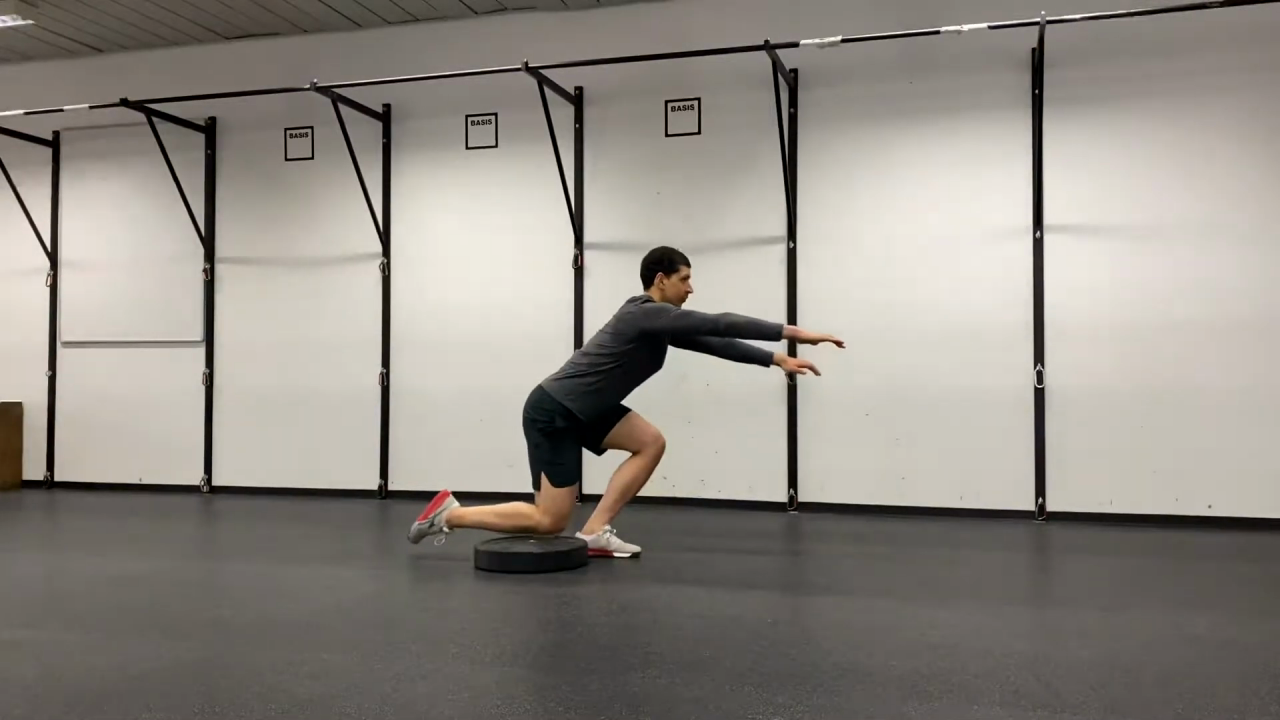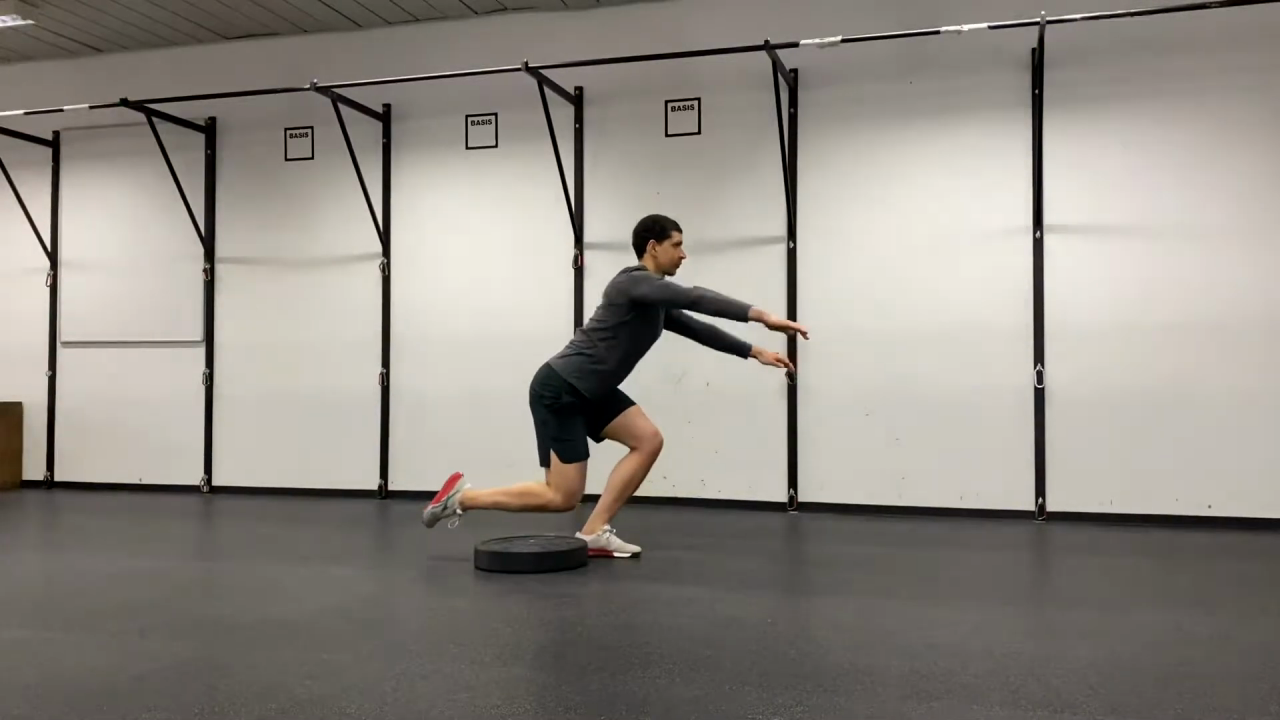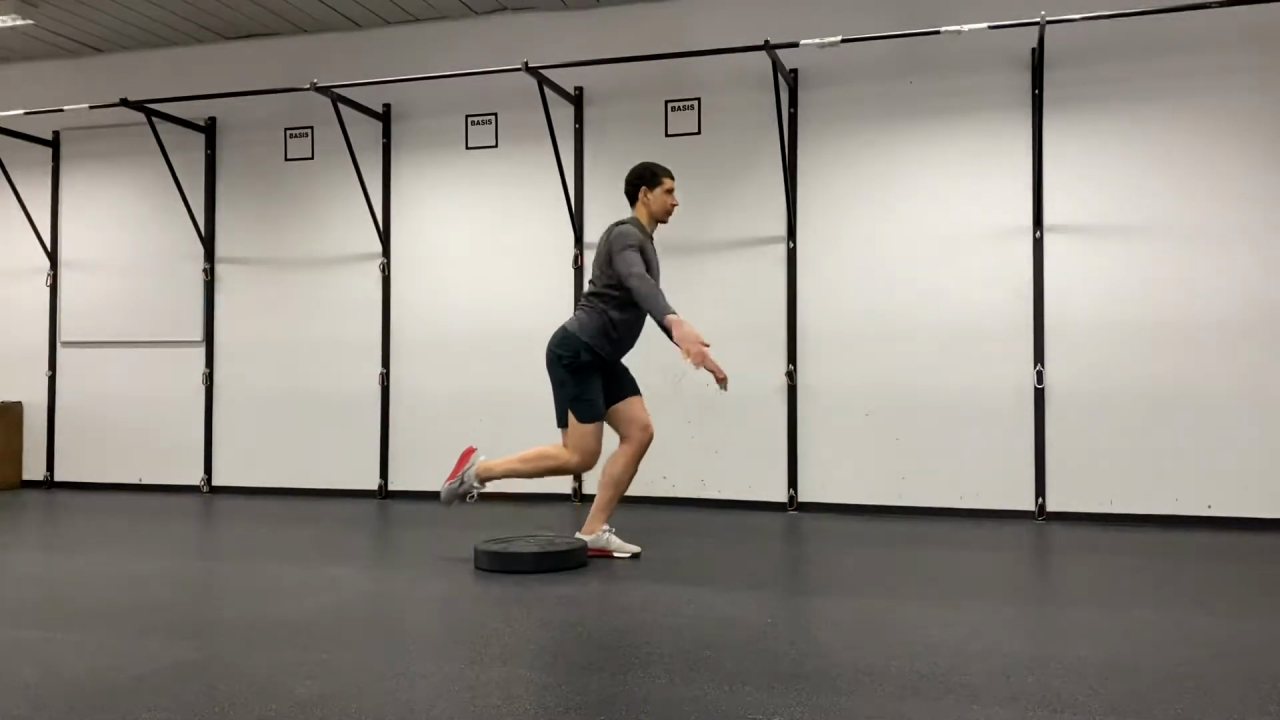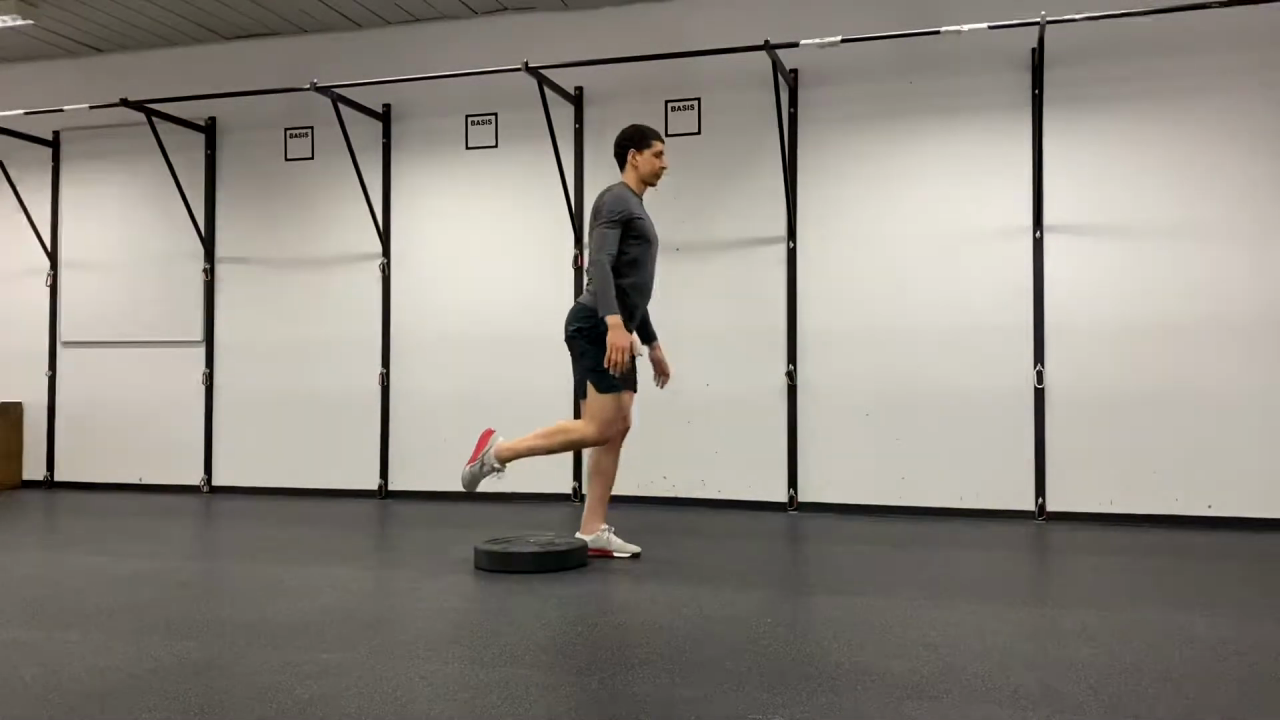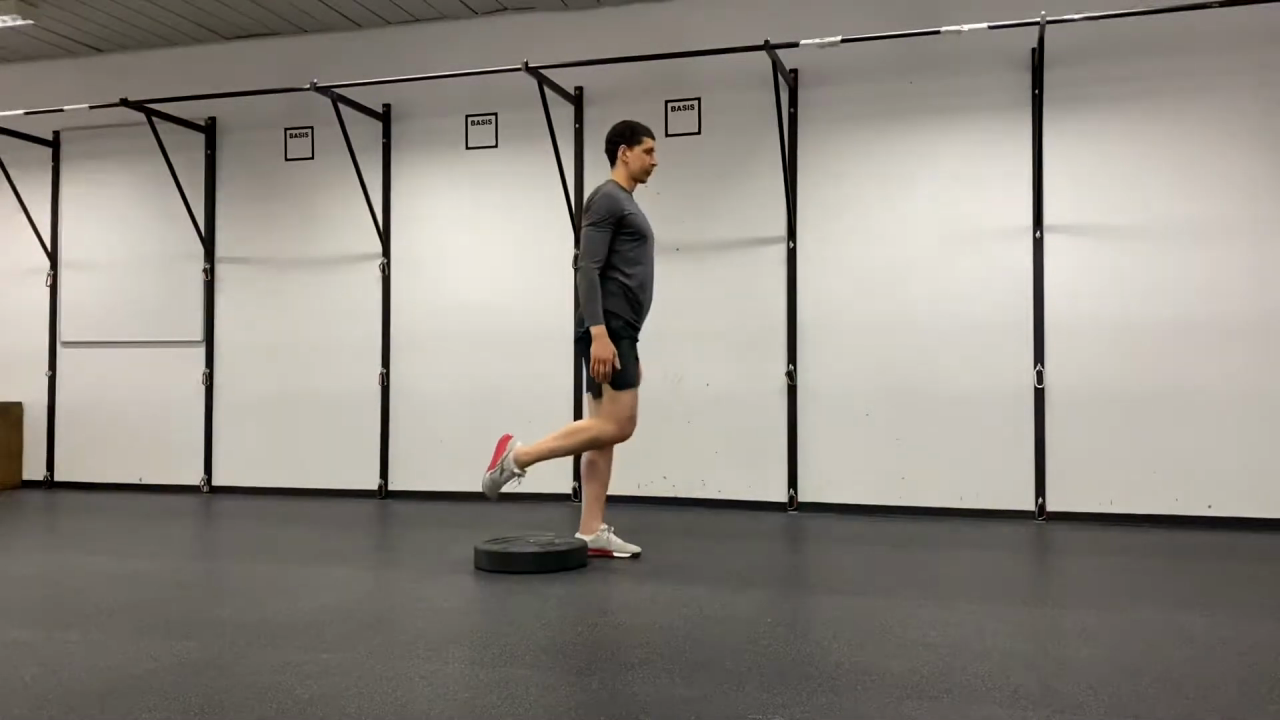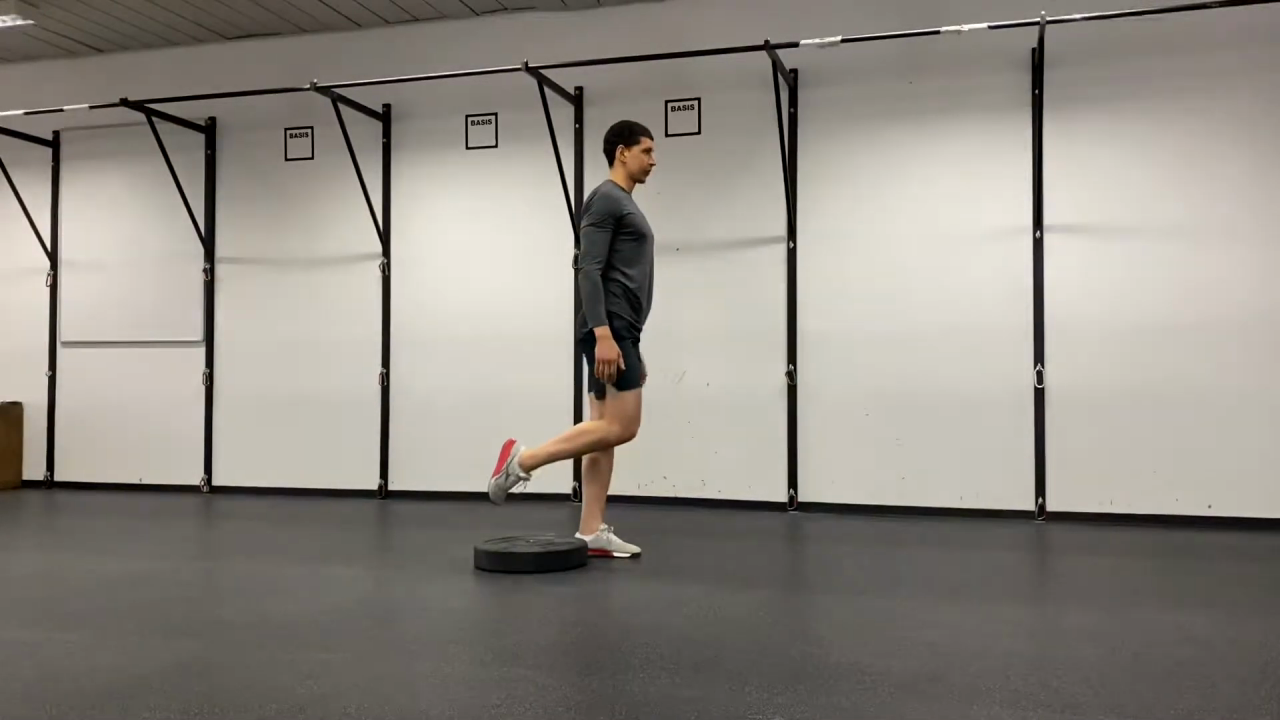
dt=0.3s
person 1, frame 1
left shoulder: (658, 322)
right shoulder: (645, 313)
left elbow: (712, 341)
right elbow: (716, 324)
left wrist: (776, 358)
right wrist: (791, 332)
left hip: (579, 408)
right hip: (552, 412)
left knee: (651, 444)
right knee: (550, 521)
left ankle: (595, 532)
right ankle: (449, 514)
person 1, frame 2
left shoulder: (654, 302)
right shoulder: (634, 281)
left elbow: (695, 328)
right elbow: (692, 297)
left wrist: (754, 352)
right wrist: (758, 314)
left hip: (587, 391)
right hip: (558, 391)
left knee: (648, 440)
right knee: (560, 497)
left ankle: (594, 532)
right ankle: (461, 497)
person 1, frame 3
left shoulder: (641, 240)
right shoulder: (625, 235)
left elbow: (655, 304)
right elbow: (638, 283)
left wrist: (698, 351)
right wrist: (678, 327)
left hip: (602, 354)
right hip: (577, 351)
left knee: (640, 433)
right knee: (579, 457)
left ankle: (594, 533)
right ankle: (479, 469)
person 1, frame 4
left shoulder: (634, 209)
right shoulder: (615, 201)
right elbow: (600, 264)
left wrist: (653, 345)
right wrist: (616, 325)
left hip: (612, 331)
right hip: (596, 327)
left knee: (616, 429)
right knee: (598, 429)
left ankle: (593, 532)
right ankle: (500, 450)
person 1, frame 5
left shoulder: (626, 206)
right shoulder: (606, 199)
right elbow: (588, 270)
left wrist: (625, 345)
right wrist: (598, 333)
left hip: (618, 330)
right hip: (606, 328)
left knee: (606, 430)
right knee: (616, 426)
left ankle: (592, 532)
right ankle: (517, 456)
person 1, frame 6
left shoulder: (624, 206)
right shoulder: (606, 199)
right elbow: (590, 271)
left wrist: (628, 345)
right wrist: (603, 334)
left hip: (619, 330)
right hip: (608, 328)
left knee: (607, 429)
right knee: (620, 427)
left ankle: (591, 533)
right ankle: (523, 459)
